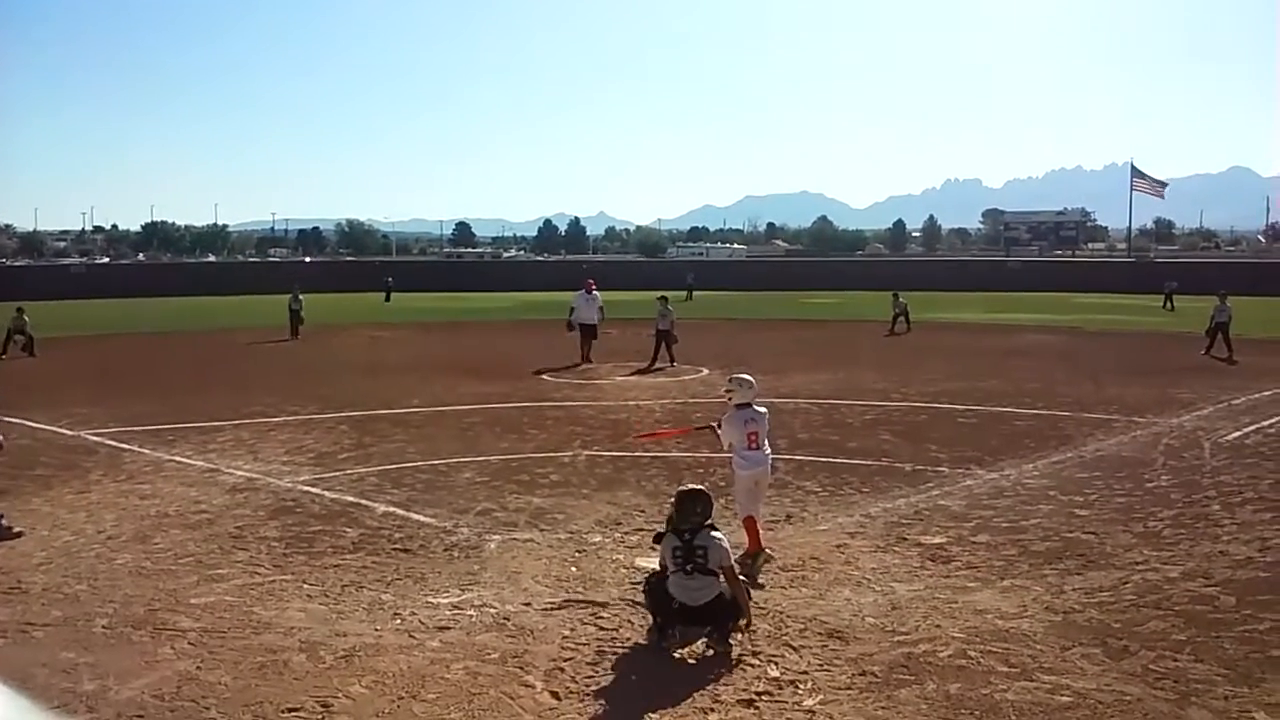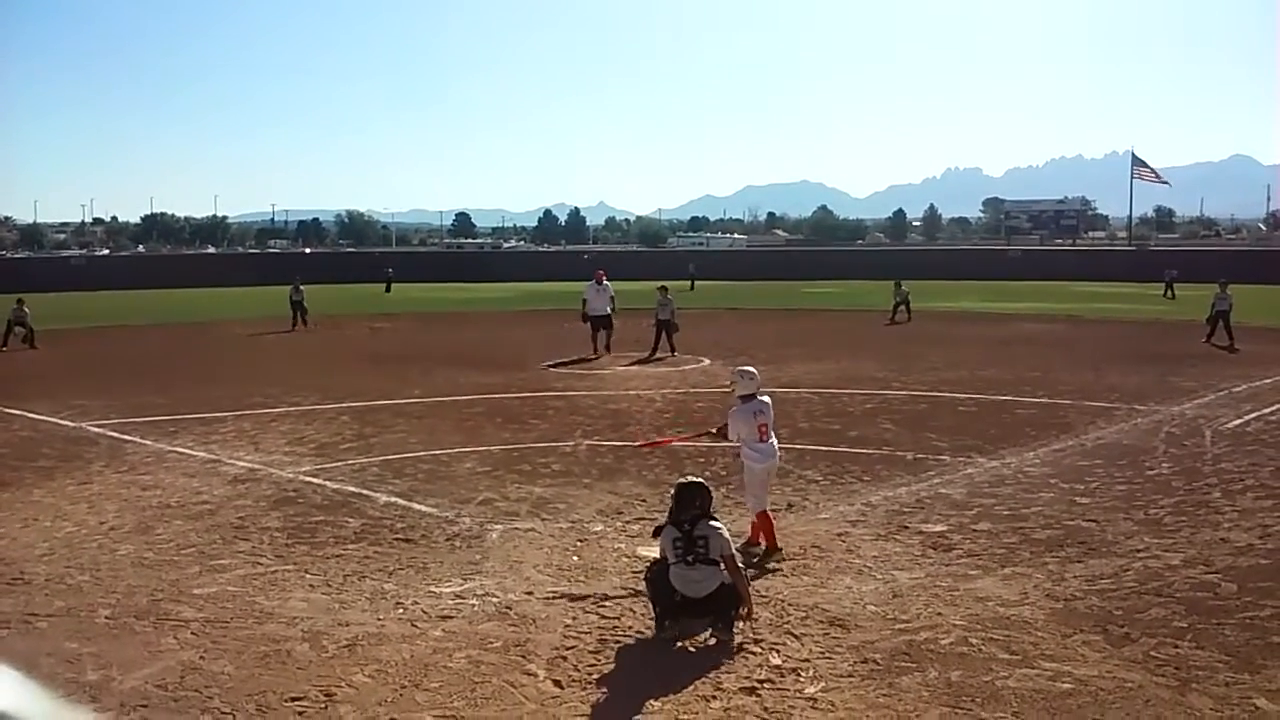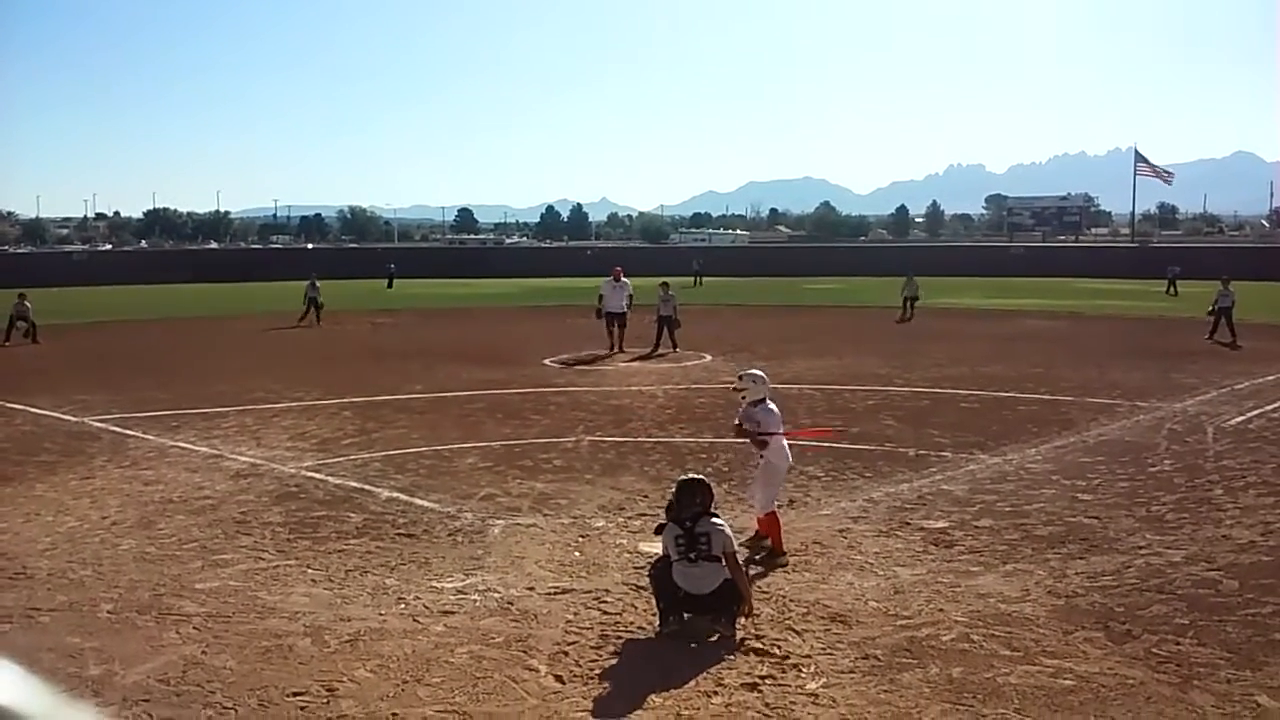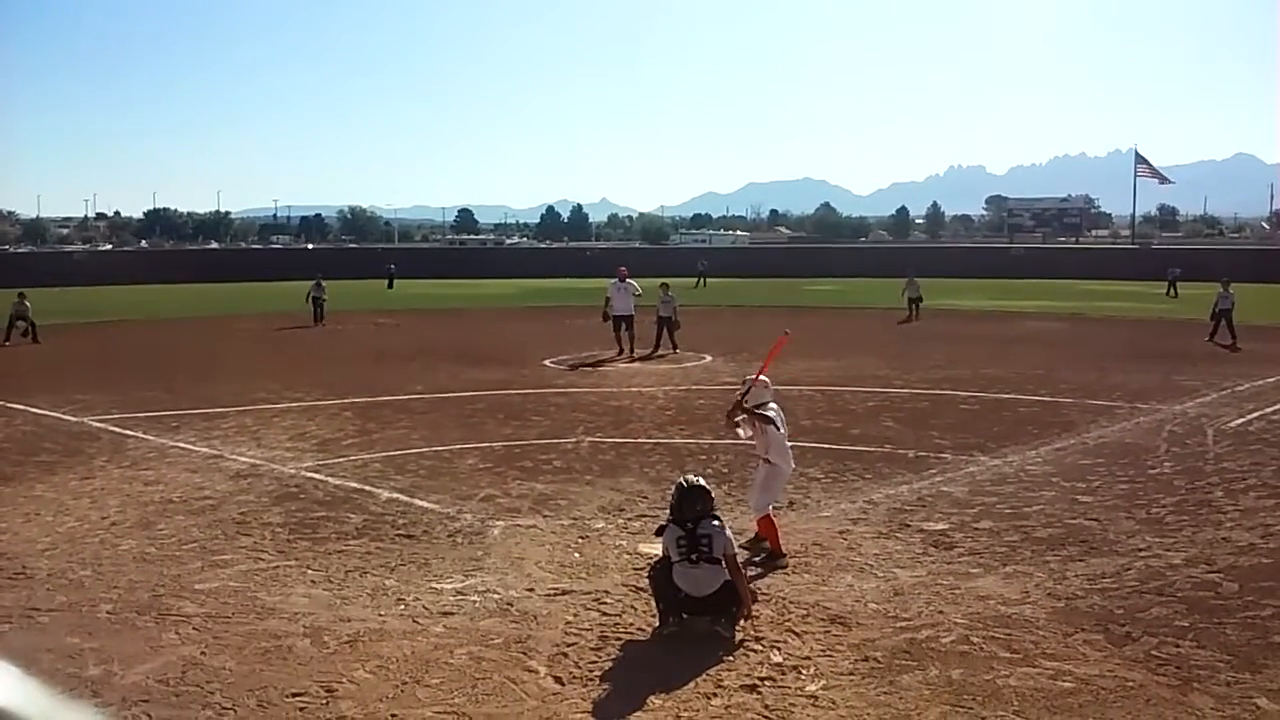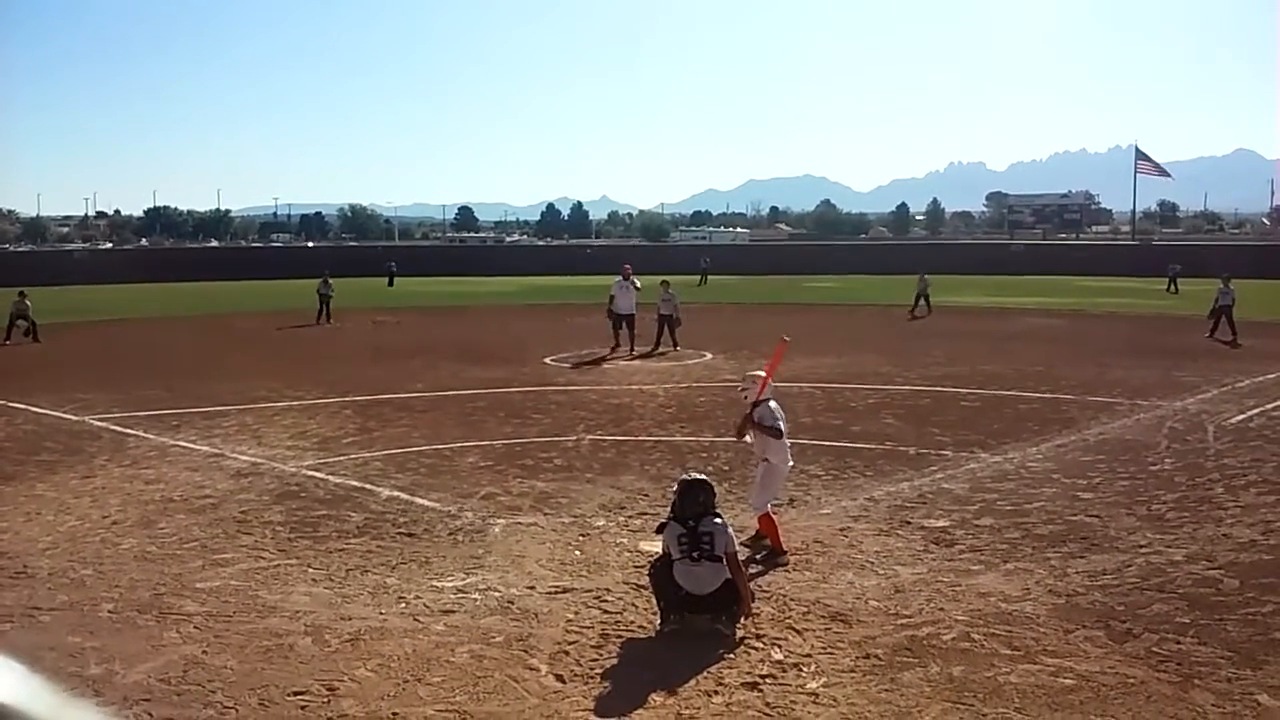
dt=0.5s
person 1, frame 1
left shoulder: (729, 420)
right shoulder: (762, 413)
left elbow: (727, 446)
left wrist: (717, 431)
left hip: (744, 470)
right hip: (763, 467)
left knee: (746, 511)
right knee: (754, 509)
left ankle: (759, 550)
right ankle: (752, 550)
person 1, frame 2
left shoulder: (737, 414)
right shoulder: (766, 403)
left elbow: (733, 438)
left wrist: (719, 433)
right wrist: (728, 426)
left hip: (755, 462)
right hip: (771, 458)
left knee: (757, 504)
right knee: (757, 500)
left ankle: (772, 547)
right ankle: (754, 540)
person 1, frame 3
left shoulder: (768, 412)
right shoulder: (749, 407)
left elbow: (763, 445)
right elbow: (738, 425)
left wrist: (751, 434)
right wrist: (740, 428)
left hip: (776, 460)
right hip: (766, 459)
left knee: (766, 503)
right knee: (756, 496)
left ankle: (778, 552)
right ankle: (763, 535)
person 1, frame 4
left shoulder: (771, 409)
right shoulder: (754, 412)
left elbow: (768, 421)
right elbow: (735, 425)
left wrist: (745, 410)
right wrist: (733, 415)
left hip: (777, 465)
right hip: (766, 463)
left knee: (761, 507)
right knee: (756, 501)
left ankle: (778, 554)
right ankle: (762, 536)
person 1, frame 5
left shoulder: (769, 410)
right shoulder: (757, 409)
left elbow: (778, 434)
right elbow: (749, 435)
left wrist: (754, 424)
right wrist: (743, 428)
left hip: (775, 463)
right hip: (765, 461)
left knee: (760, 504)
right knee: (757, 499)
left ankle: (779, 551)
right ankle: (763, 534)
person 2, frame 1
left shoulder: (667, 540)
right shoulder: (717, 539)
right elbow: (733, 581)
right wrist: (746, 612)
left hip: (676, 611)
right hip: (712, 611)
left knee: (653, 582)
right knee: (739, 592)
left ankle: (665, 630)
right ankle: (719, 633)
person 2, frame 2
left shoulder: (667, 532)
right shoulder: (717, 530)
right elbow: (734, 571)
right wrist: (748, 601)
left hip: (678, 603)
right hip: (714, 602)
left knee: (655, 571)
right knee: (738, 579)
left ankle: (666, 621)
right ankle: (722, 622)
person 2, frame 3
left shoulder: (669, 530)
right shoulder: (720, 527)
right elbow: (735, 568)
right wrist: (747, 598)
left hip: (682, 599)
right hip: (717, 600)
left knee: (658, 569)
right knee: (739, 579)
left ankle: (671, 616)
right ankle: (724, 617)
person 2, frame 4
left shoulder: (669, 531)
right shoulder: (720, 529)
right elbow: (735, 570)
right wrist: (747, 601)
left hip: (682, 601)
right hip: (717, 601)
left knee: (657, 570)
right knee: (738, 583)
left ankle: (670, 617)
right ankle: (724, 618)
person 2, frame 5
left shoulder: (670, 529)
right shoulder: (721, 526)
left elbow: (667, 559)
right elbow: (736, 569)
right wrist: (747, 600)
left hip: (682, 599)
right hip: (718, 600)
left knee: (658, 567)
right knee: (739, 582)
left ankle: (672, 615)
right ankle: (725, 616)
